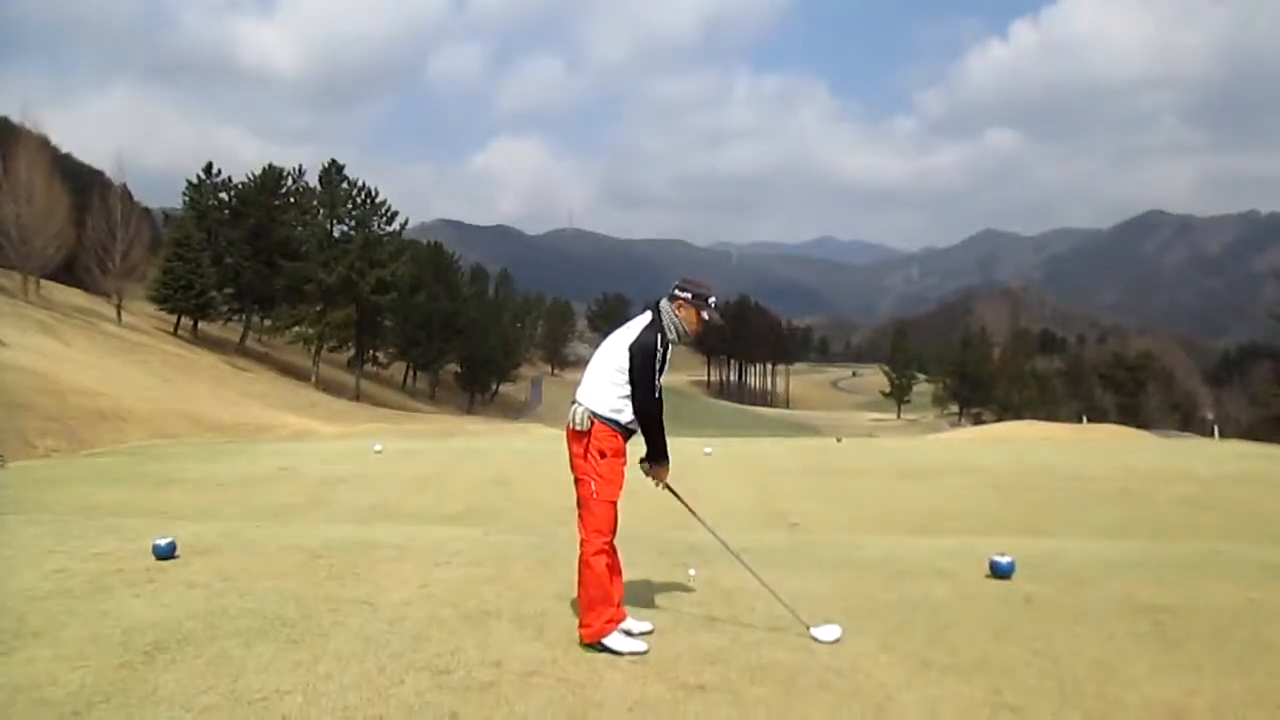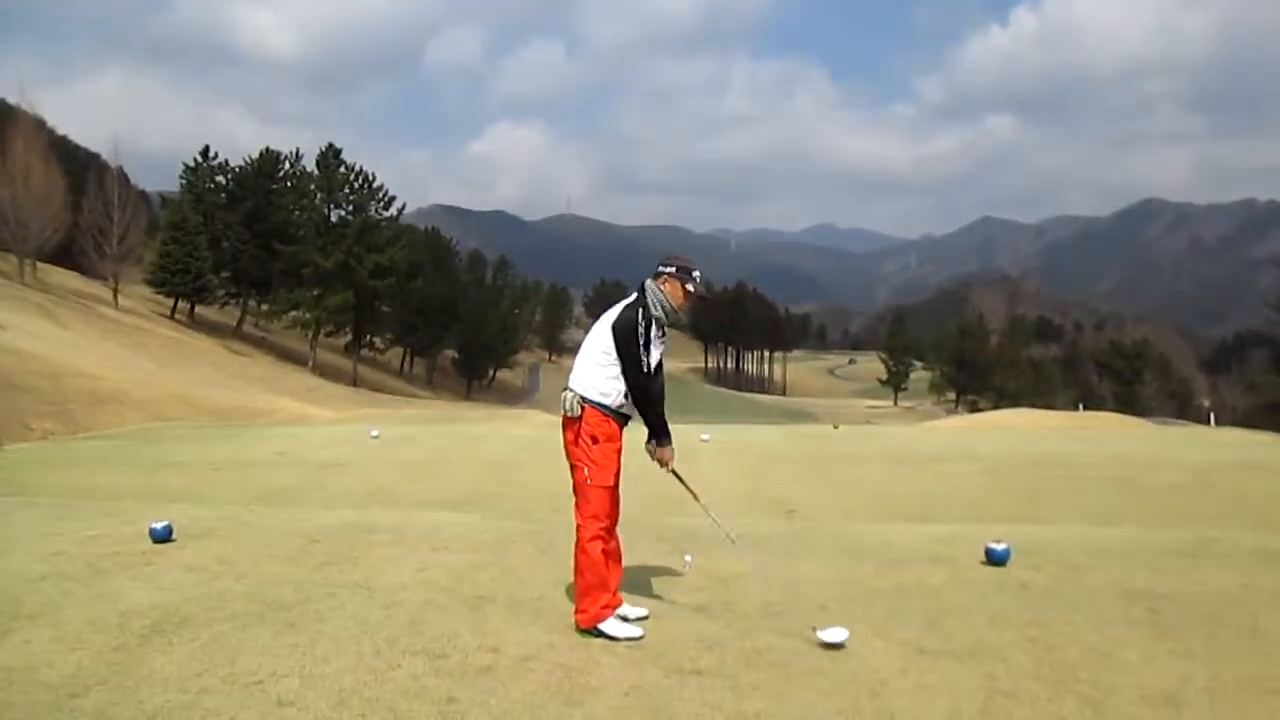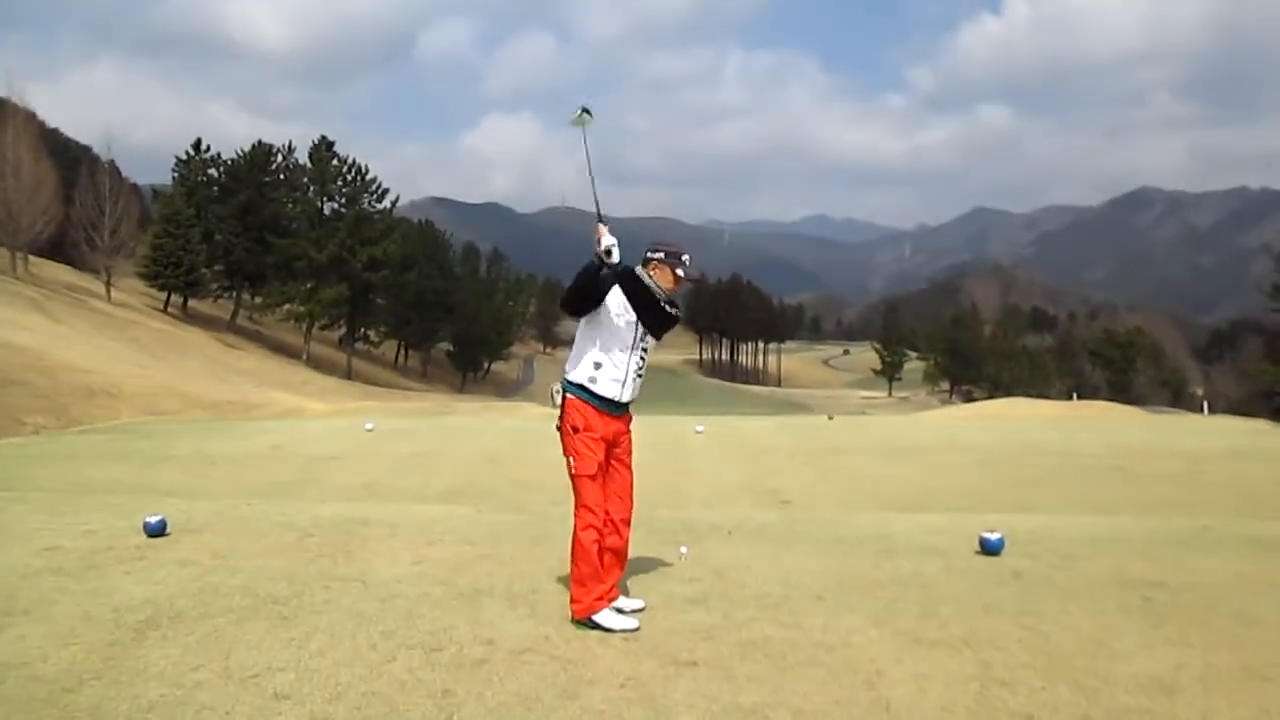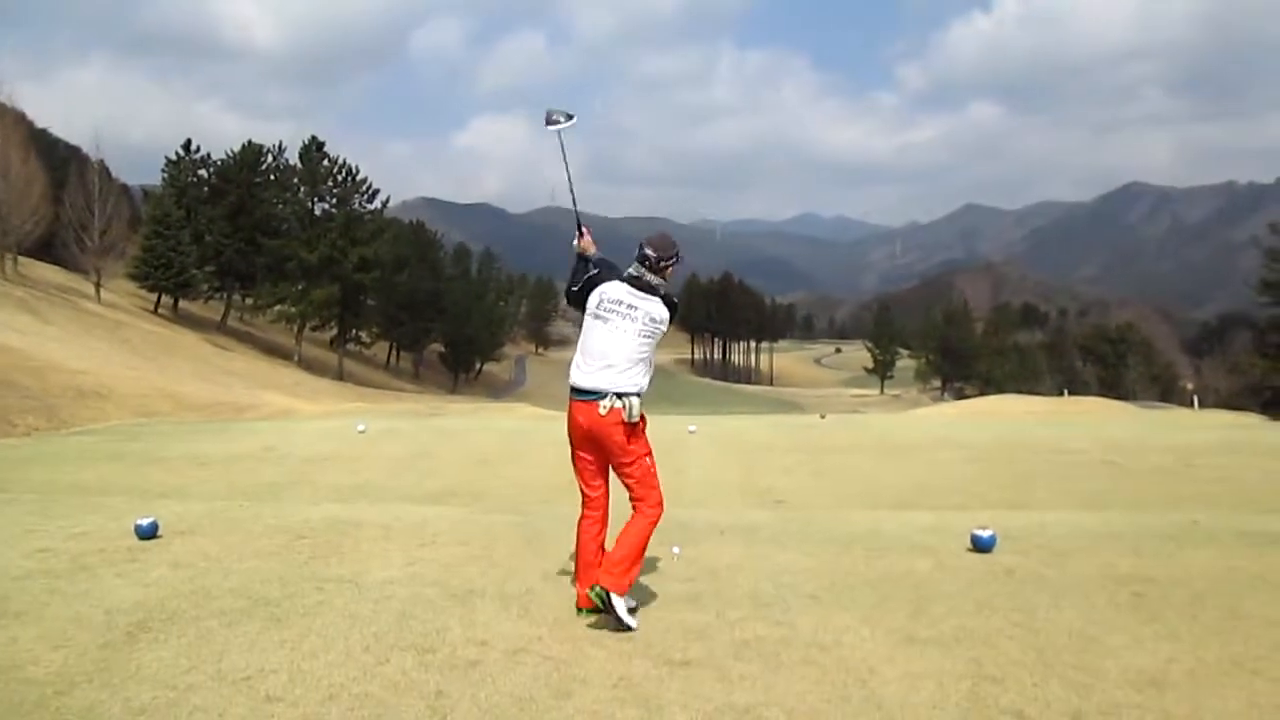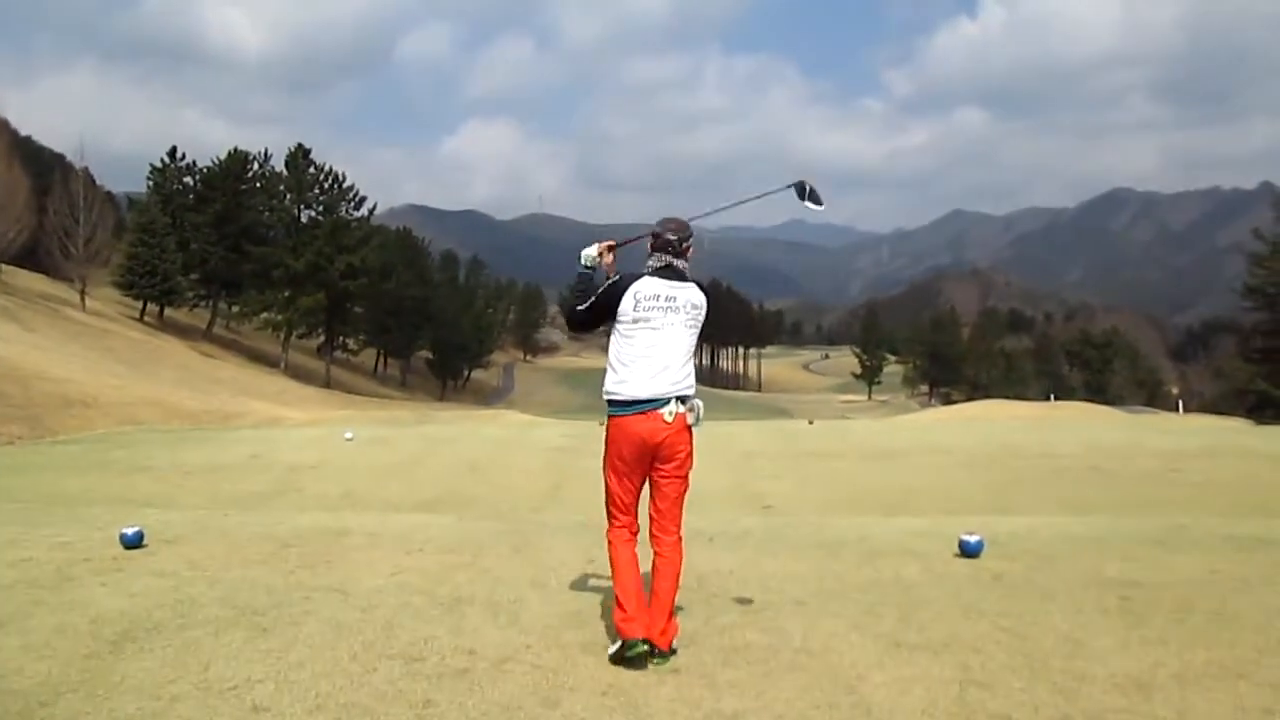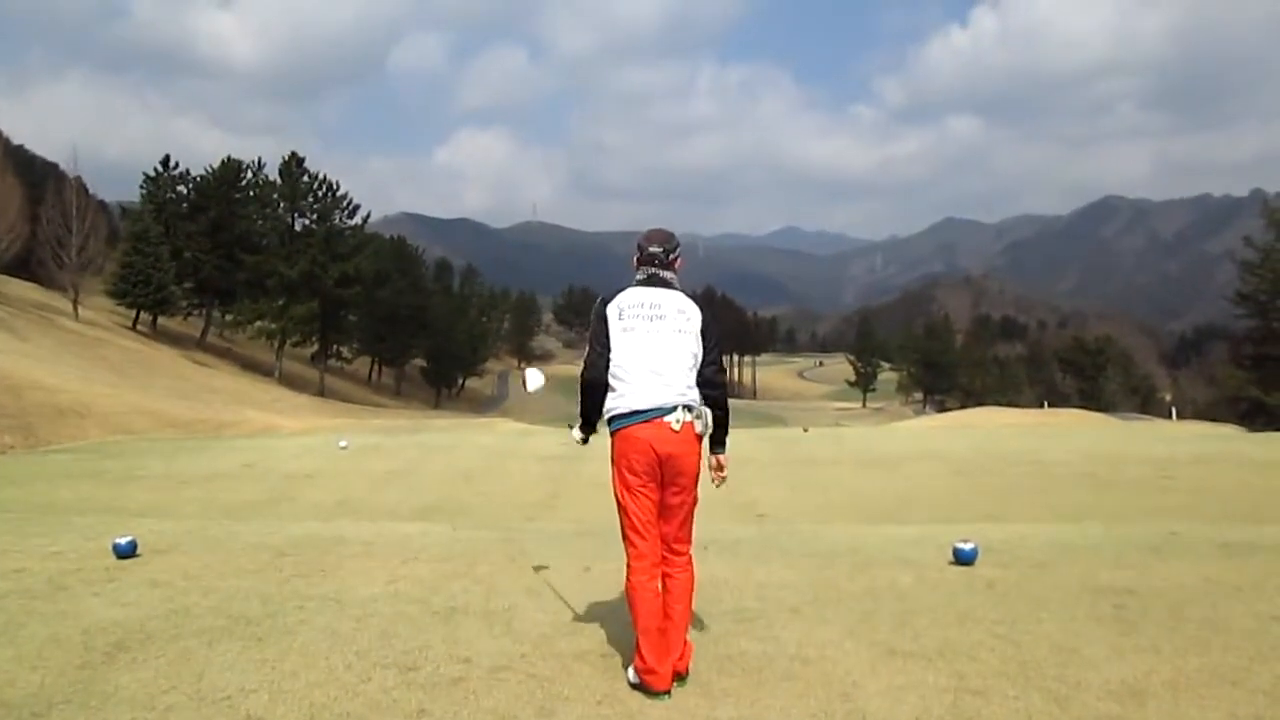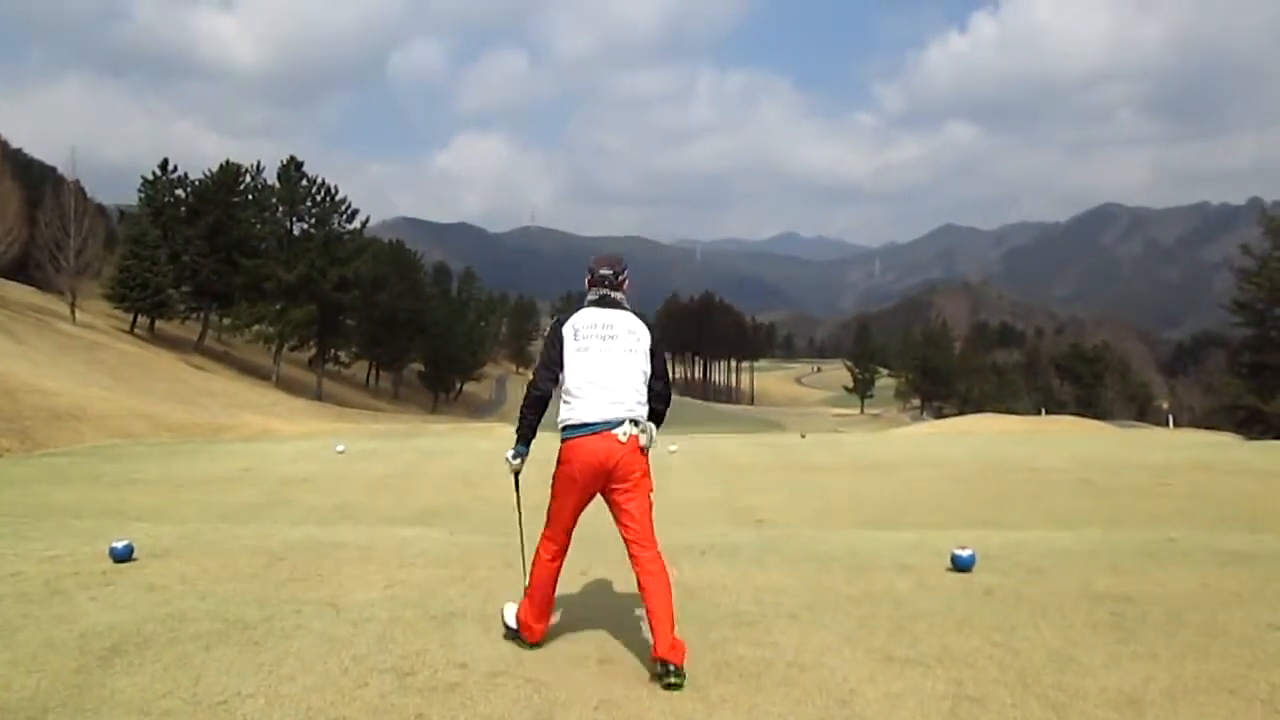
dt=0.7s
person 1, frame 1
left shoulder: (653, 333)
right shoulder: (650, 339)
left elbow: (648, 402)
right elbow: (646, 404)
left wrist: (654, 455)
right wrist: (659, 459)
left hip: (606, 434)
right hip: (596, 434)
left knee: (605, 530)
right knee: (597, 531)
left ankle: (611, 613)
right ankle: (598, 627)
person 1, frame 2
left shoulder: (655, 323)
right shoulder: (634, 314)
left elbow: (652, 381)
right elbow: (637, 385)
left wrist: (658, 436)
right wrist: (663, 437)
left hip: (609, 423)
right hip: (591, 421)
left knee: (608, 516)
right knee: (594, 517)
left ankle: (608, 599)
right ankle: (594, 613)
person 1, frame 3
left shoulder: (666, 313)
right shoulder: (608, 288)
left elbow: (646, 306)
right elbow: (570, 304)
left wrist: (617, 262)
right wrist: (601, 262)
left hip: (619, 417)
right hip: (583, 412)
left knee: (619, 511)
right knee: (591, 511)
left ankle: (607, 591)
right ankle: (588, 604)
person 1, frame 4
left shoulder: (601, 288)
right shoulder: (666, 309)
left elbow: (573, 295)
left wrist: (586, 256)
right wrist: (597, 260)
left hip: (580, 408)
right hip: (621, 413)
left knee: (594, 504)
right knee: (648, 504)
left ankle: (589, 591)
right ankle: (608, 584)
person 1, frame 5
left shoulder: (626, 288)
right shoulder: (698, 299)
left elbow: (575, 319)
left wrist: (589, 266)
right wrist: (613, 275)
left hip: (627, 421)
right hip: (676, 421)
left knee: (622, 527)
right knee: (668, 532)
left ankle: (633, 629)
right ankle: (661, 636)
person 1, frame 6
left shoulder: (612, 306)
right shoulder: (694, 312)
left elbow: (594, 375)
right elbow: (714, 381)
left wrist: (585, 426)
right wrist: (718, 445)
left hip: (633, 434)
right hip: (683, 433)
left knee: (642, 554)
right knee: (677, 551)
left ankle: (653, 671)
right ankle: (676, 660)
person 1, frame 7
left shoulder: (567, 325)
right shoulder: (642, 329)
left elbow: (540, 388)
right elbow: (660, 393)
left wrist: (521, 444)
right wrist: (645, 434)
left hip: (580, 445)
right hip: (628, 445)
left knee: (554, 542)
right knee: (645, 550)
left ankle: (530, 624)
right ankle: (668, 655)
